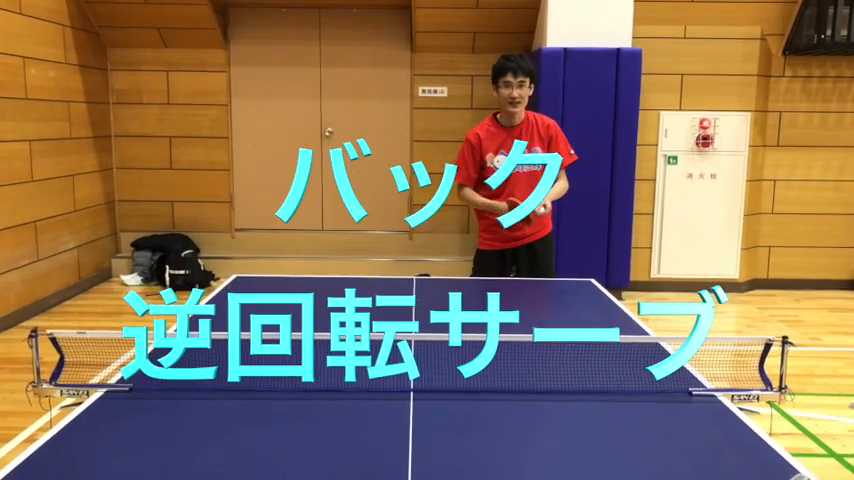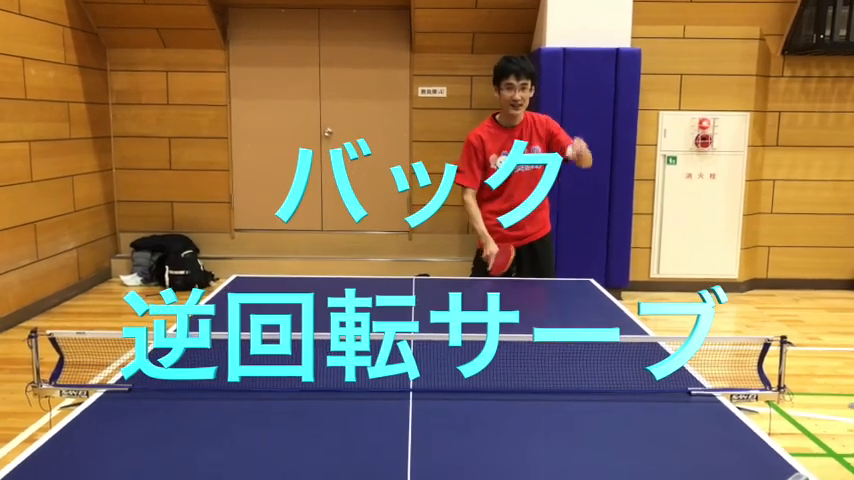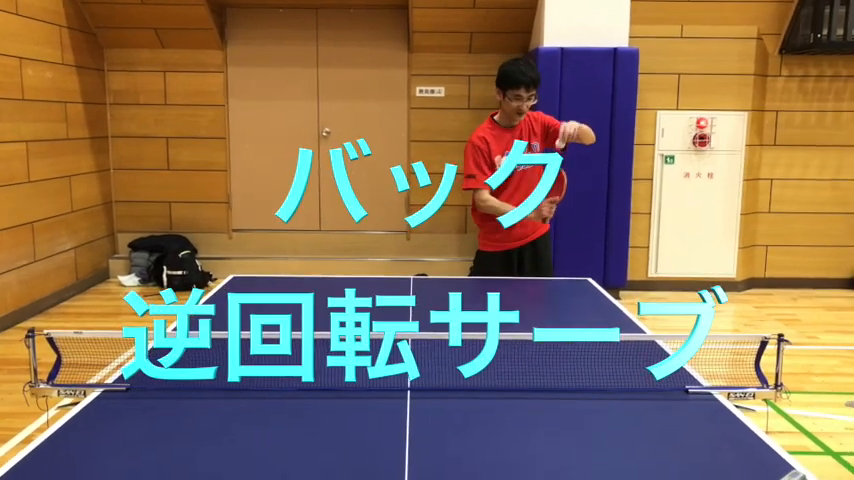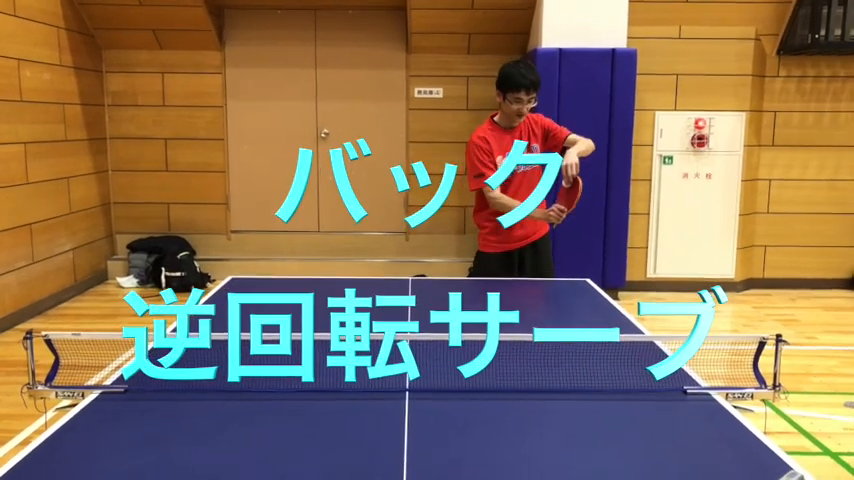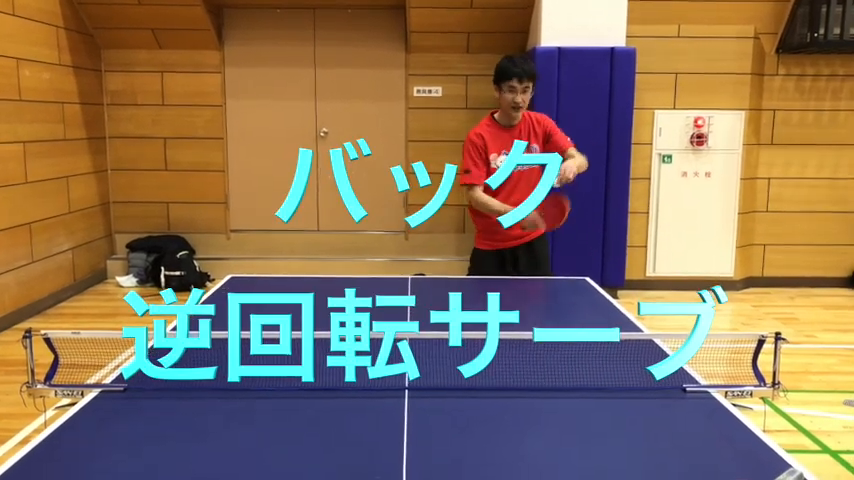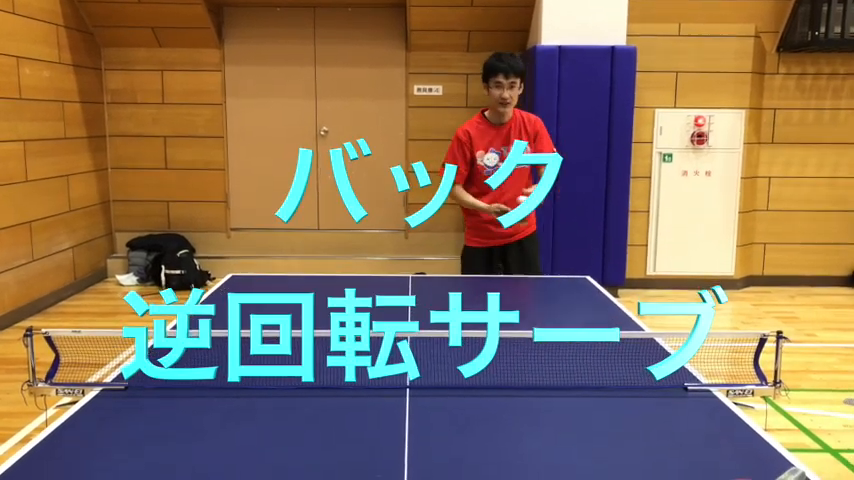
dt=0.3s
person 1, frame 1
left shoulder: (547, 128)
right shoulder: (478, 137)
left elbow: (562, 180)
right elbow: (464, 190)
left wrist: (548, 198)
right wrist: (495, 207)
left hip: (537, 236)
right hip: (493, 239)
person 1, frame 2
left shoulder: (543, 126)
right shoulder: (479, 138)
left elbow: (586, 162)
right elbow: (468, 197)
left wrist: (580, 152)
right wrist: (487, 240)
left hip: (538, 236)
right hip: (495, 241)
person 1, frame 3
left shoulder: (538, 123)
right shoulder: (481, 140)
left elbow: (589, 139)
right elbow: (482, 200)
left wrist: (576, 128)
right wrist: (529, 213)
left hip: (537, 235)
right hip: (496, 242)
person 1, frame 4
left shoulder: (538, 125)
right shoulder: (481, 140)
left elbow: (587, 144)
right elbow: (494, 198)
left wrist: (572, 151)
right wrist: (540, 214)
left hip: (536, 237)
right hip: (496, 242)
person 1, frame 5
left shoulder: (540, 125)
right shoulder: (478, 137)
left elbow: (581, 161)
right elbow: (474, 195)
left wrist: (572, 164)
left hip: (533, 237)
right hip: (491, 241)
person 1, frame 6
left shoulder: (533, 125)
right shoulder: (467, 134)
right elbow: (454, 188)
right wrist: (487, 208)
left hip: (523, 235)
right hip: (480, 238)
